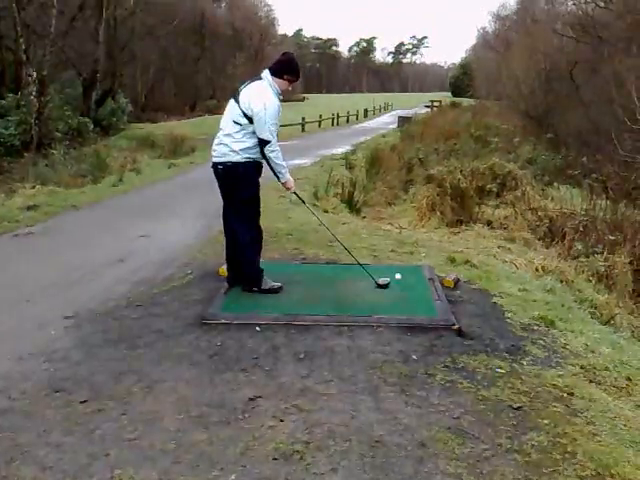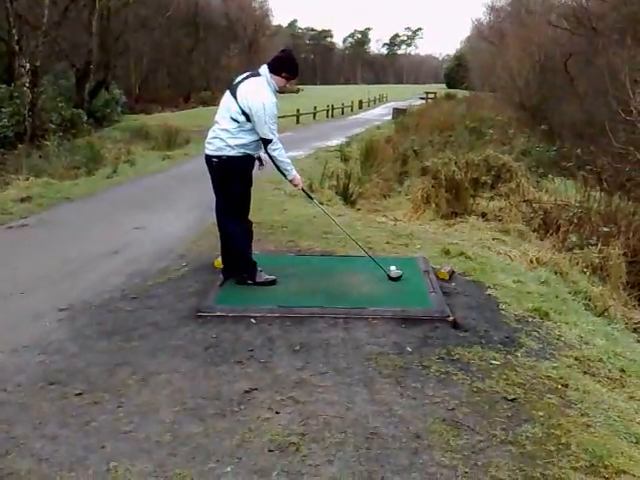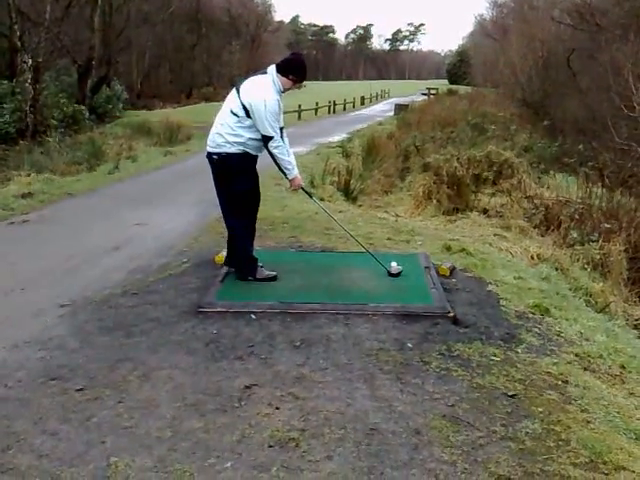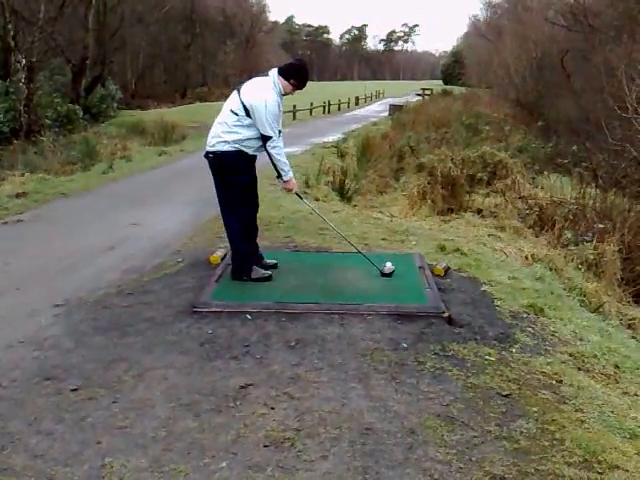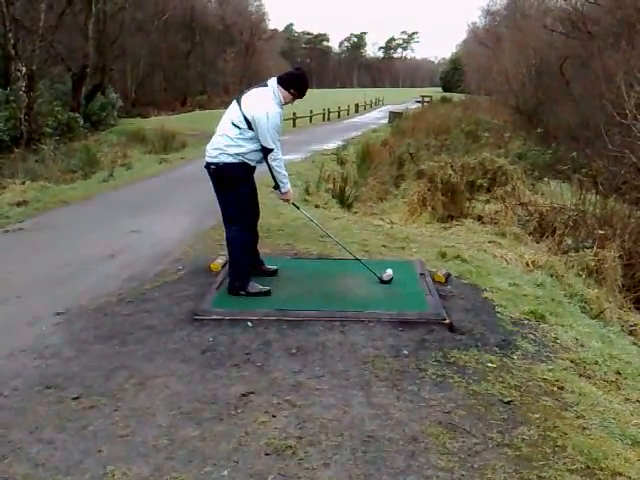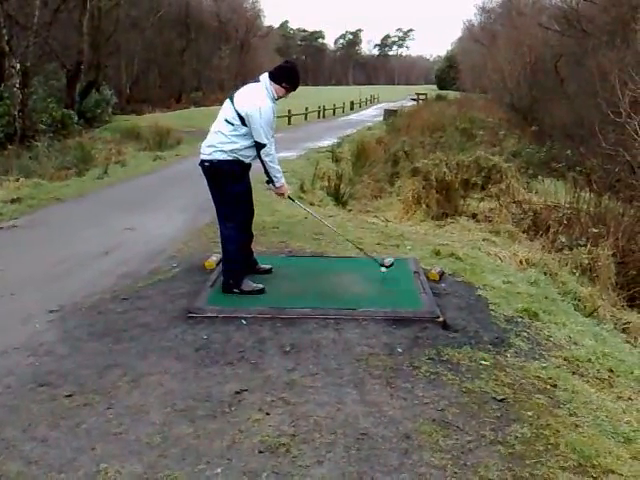
dt=0.5s
person 1, frame 1
left shoulder: (256, 86)
right shoulder: (266, 99)
right elbow: (268, 144)
right wrist: (284, 175)
left hip: (227, 160)
right hip: (238, 164)
left knee: (235, 220)
right knee: (248, 223)
left ankle: (236, 273)
right ankle: (253, 279)
person 1, frame 2
left shoulder: (250, 79)
right shoulder: (263, 96)
right elbow: (270, 141)
left wrist: (255, 153)
right wrist: (291, 173)
left hip: (220, 153)
right hip: (231, 157)
left knee: (229, 214)
right knee: (237, 216)
left ankle: (232, 267)
right ankle: (246, 271)
person 1, frame 3
left shoulder: (265, 83)
right shoulder: (265, 95)
left elbow: (279, 133)
right elbow: (272, 141)
left wrist: (293, 167)
right wrist: (291, 173)
left hip: (235, 153)
right hip: (229, 154)
left knee: (244, 208)
right knee: (241, 211)
left ankle: (237, 258)
right ankle: (246, 267)
person 1, frame 4
left shoulder: (266, 85)
right shoulder: (266, 96)
left elbow: (274, 135)
right elbow: (271, 141)
left wrist: (285, 172)
right wrist: (287, 175)
left hip: (237, 152)
right hip: (228, 153)
left knee: (248, 207)
right knee: (239, 211)
left ankle: (252, 256)
right ankle: (243, 267)
person 1, frame 5
left shoulder: (263, 93)
right shoulder: (269, 108)
left elbow: (270, 148)
right elbow: (272, 152)
left wrist: (281, 183)
right wrist: (284, 186)
left hip: (232, 161)
right hip: (229, 165)
left knee: (249, 216)
right knee: (239, 222)
left ankle: (252, 263)
right ankle: (239, 281)
person 1, frame 6
left shoulder: (256, 89)
right shoulder: (261, 104)
left elbow: (263, 143)
right elbow: (265, 148)
left wrist: (273, 177)
right wrist: (279, 181)
left hip: (227, 160)
right hip: (223, 162)
left knee: (244, 215)
right knee: (234, 220)
left ankle: (246, 262)
right ankle: (233, 279)
